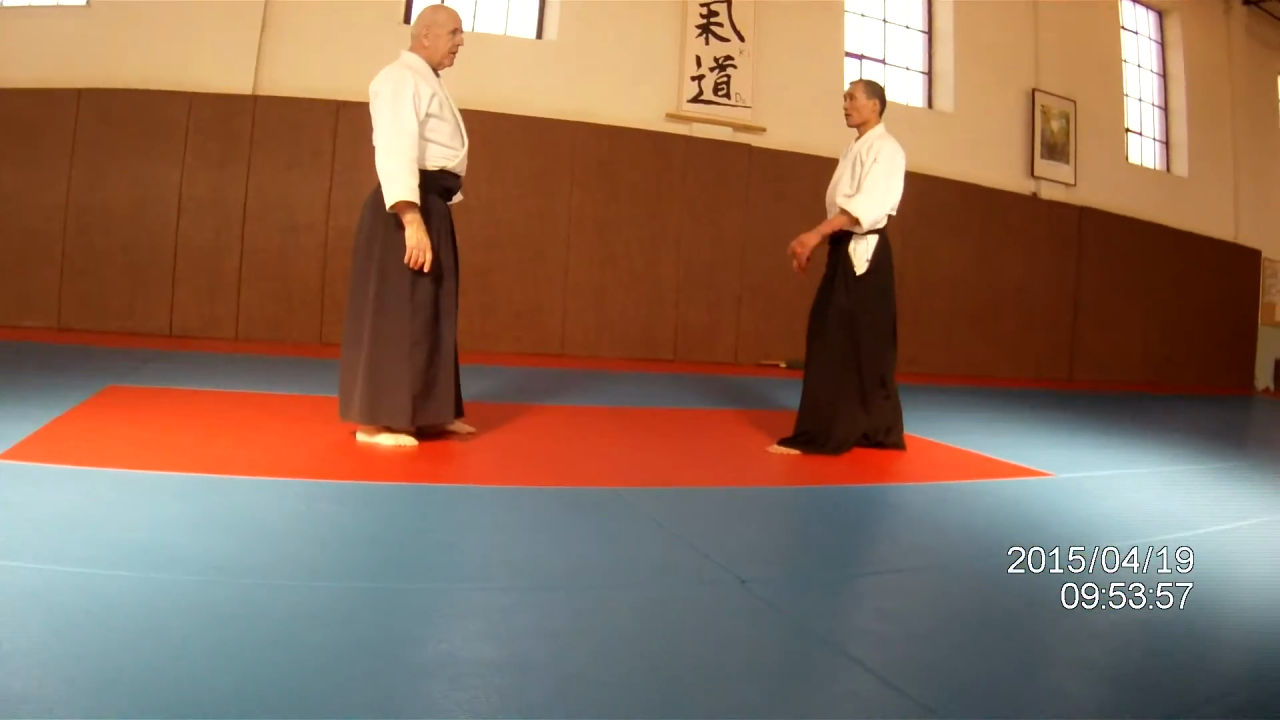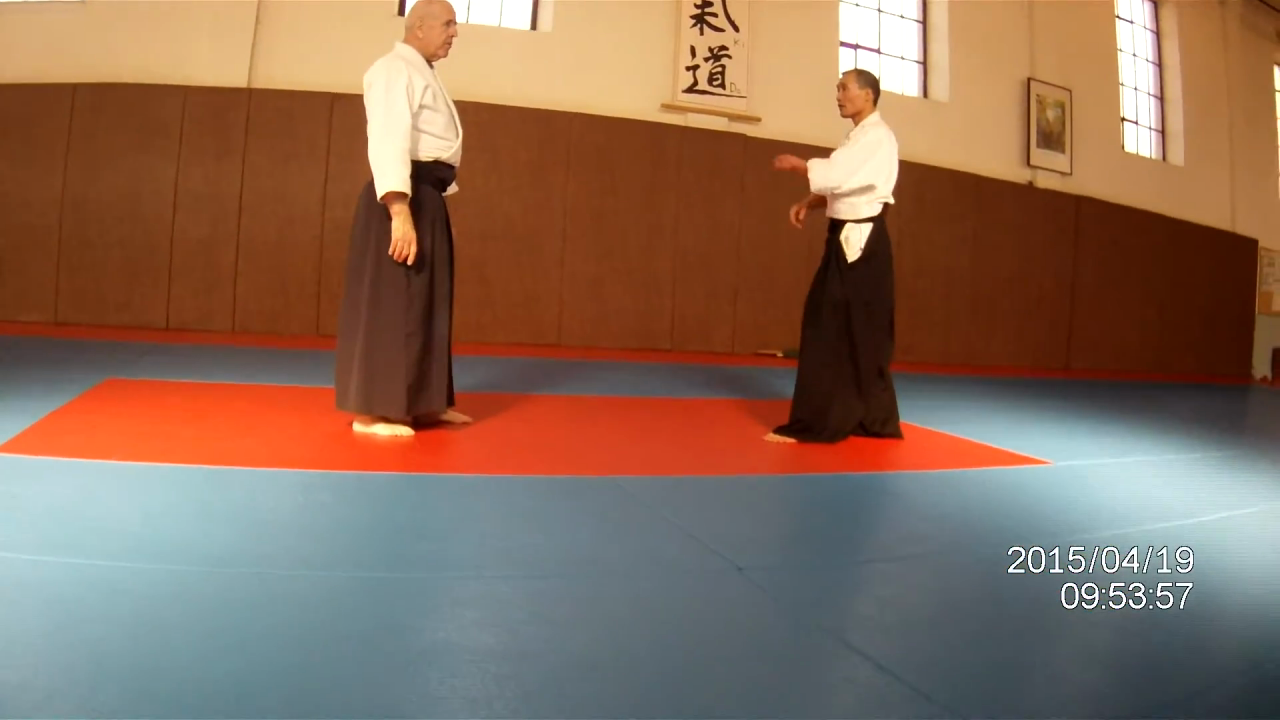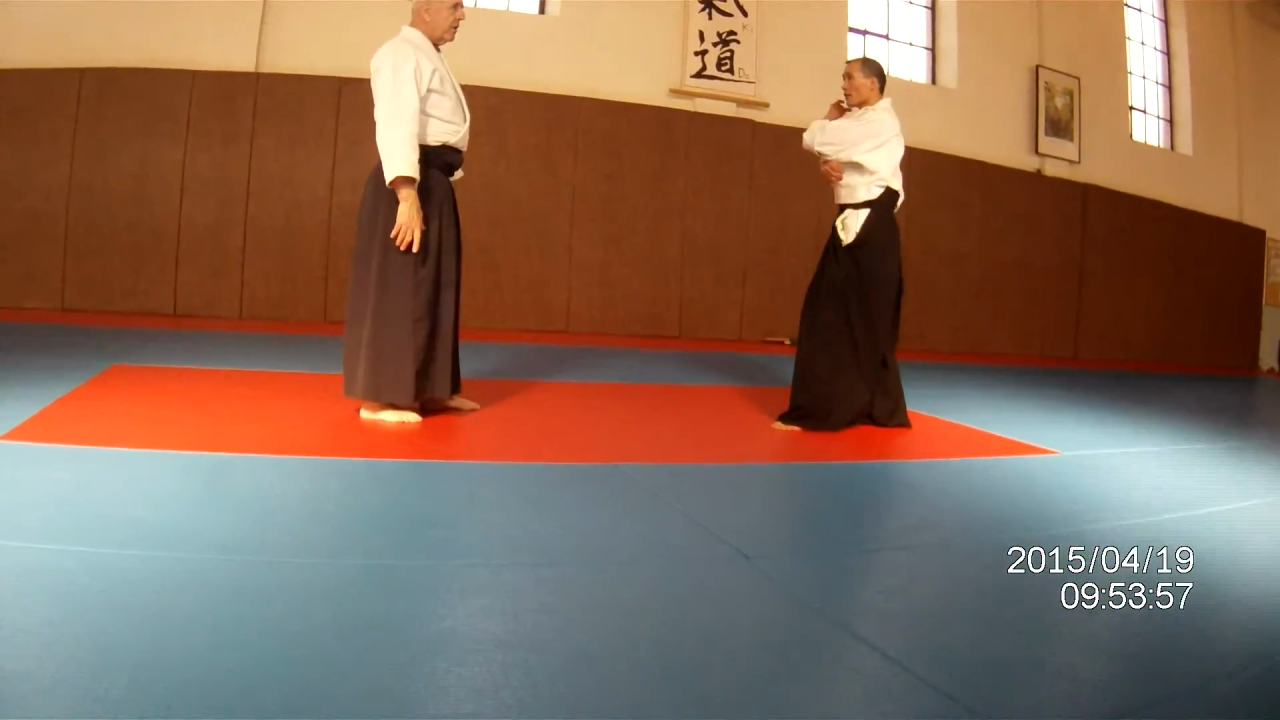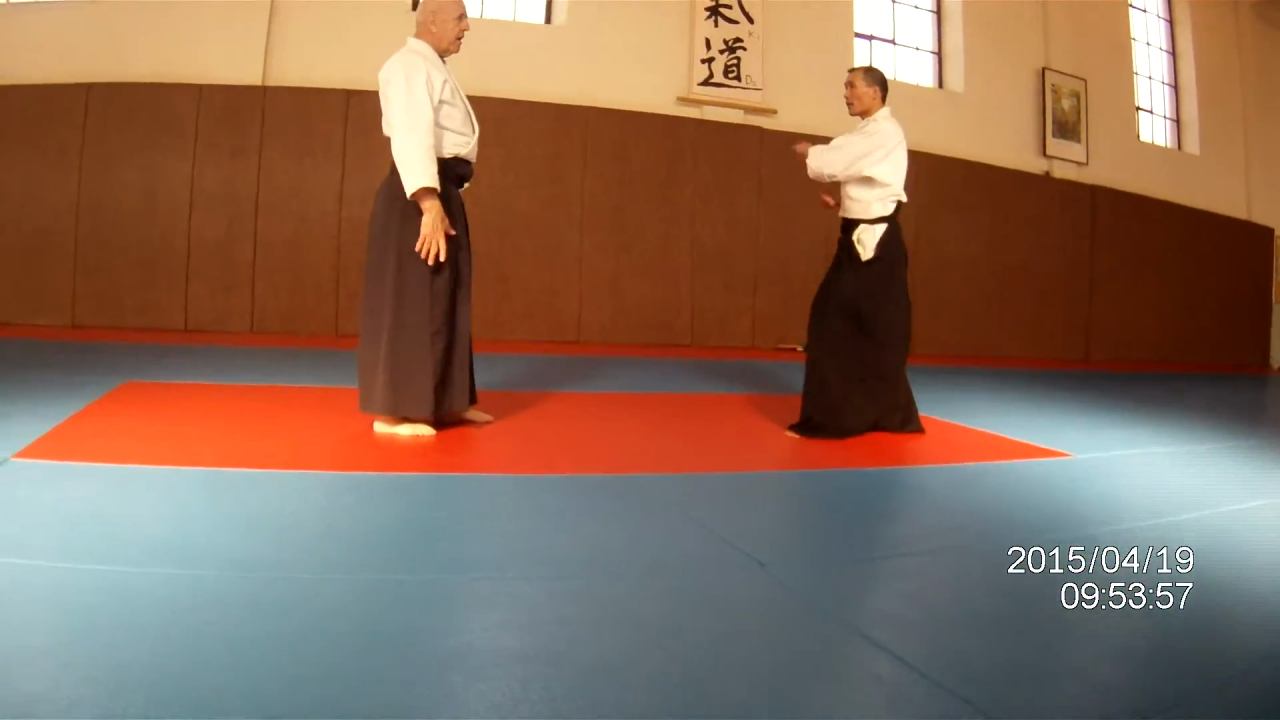
dt=0.3s
person 1, frame 1
left shoulder: (428, 83)
right shoulder: (401, 79)
right elbow: (396, 152)
right wrist: (412, 220)
left hip: (432, 208)
right hip: (407, 210)
left knee: (430, 314)
right knee: (393, 313)
left ankle: (424, 415)
right ankle: (374, 422)
person 1, frame 2
left shoulder: (422, 74)
right shoulder: (395, 70)
right elbow: (387, 142)
left wrist: (436, 205)
right wrist: (400, 211)
left hip: (427, 199)
right hip: (403, 200)
left knee: (424, 304)
right knee: (390, 303)
left ankle: (421, 404)
right ankle: (371, 412)
person 1, frame 3
left shoulder: (429, 57)
right shoulder: (402, 54)
right elbow: (396, 127)
right wrist: (408, 195)
left hip: (434, 184)
right hip: (409, 185)
left knee: (432, 288)
right knee: (397, 288)
left ankle: (428, 390)
right ankle: (378, 398)
person 1, frame 4
left shoulder: (433, 69)
right shoulder: (410, 65)
right elbow: (411, 138)
right wrist: (430, 205)
left hip: (441, 195)
right hip: (418, 197)
left knee: (442, 302)
right knee: (410, 302)
left ankle: (442, 402)
right ankle: (392, 412)
person 2, frame 1
left shoulder: (885, 148)
right shoulder: (857, 148)
left elbow: (868, 205)
left wrist: (814, 235)
right wrist: (813, 242)
left hip: (864, 254)
right hip: (847, 251)
left knee: (837, 342)
right knee: (862, 344)
left ankle: (817, 435)
right ankle: (876, 429)
person 2, frame 2
left shoulder: (875, 136)
right shoulder: (860, 135)
left elbow: (830, 175)
right elbow: (840, 185)
left wrist: (795, 163)
right wrist: (806, 204)
left hip: (860, 242)
right hip: (850, 240)
left knee: (830, 329)
right knee: (860, 333)
left ankle: (813, 423)
right ankle: (871, 418)
person 2, frame 3
left shoulder: (877, 121)
right shoulder: (869, 122)
left elbow: (816, 138)
right elbow: (834, 151)
left wrist: (833, 116)
right wrist: (831, 166)
left hip: (865, 228)
right hip: (868, 227)
left knee: (828, 315)
right knee: (864, 320)
left ankle: (816, 410)
right ankle: (879, 406)
person 2, frame 4
left shoulder: (882, 132)
right shoulder: (871, 132)
left elbow: (825, 163)
left wrist: (806, 151)
right wrist: (838, 200)
left hip: (873, 242)
right hip: (868, 240)
left knee: (834, 321)
right knee: (876, 330)
left ankle: (827, 418)
right ankle: (891, 414)
